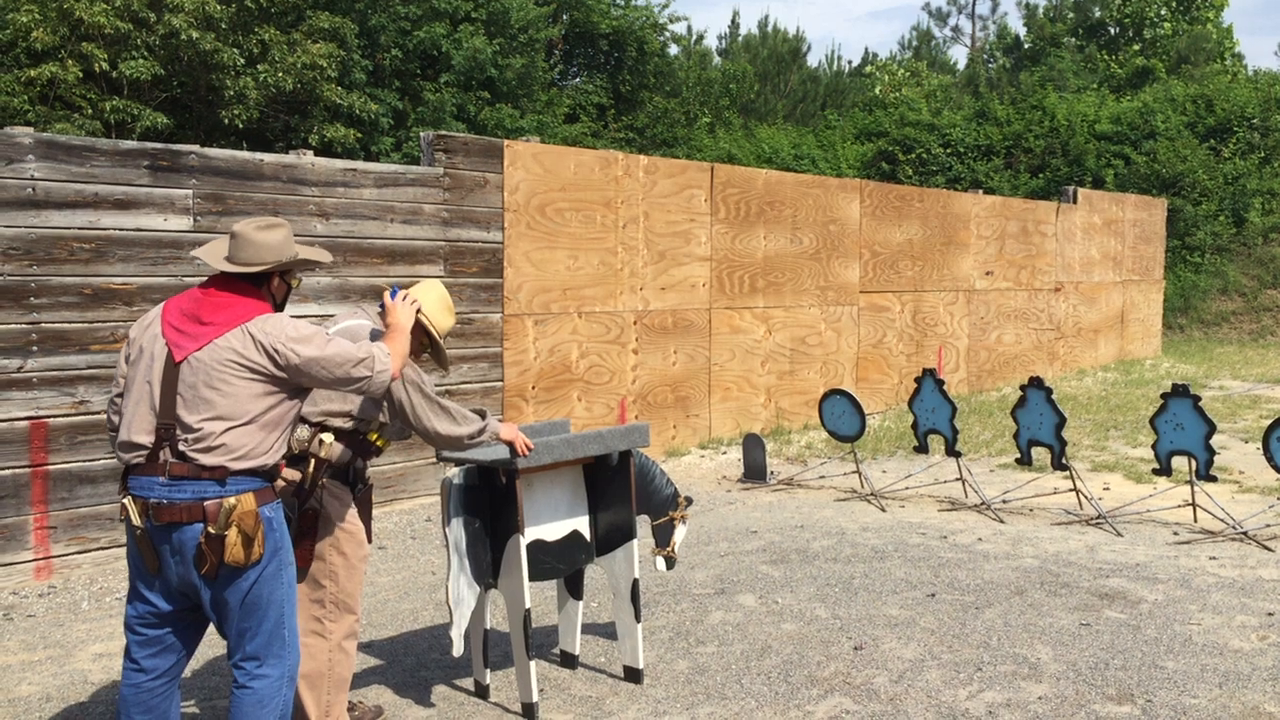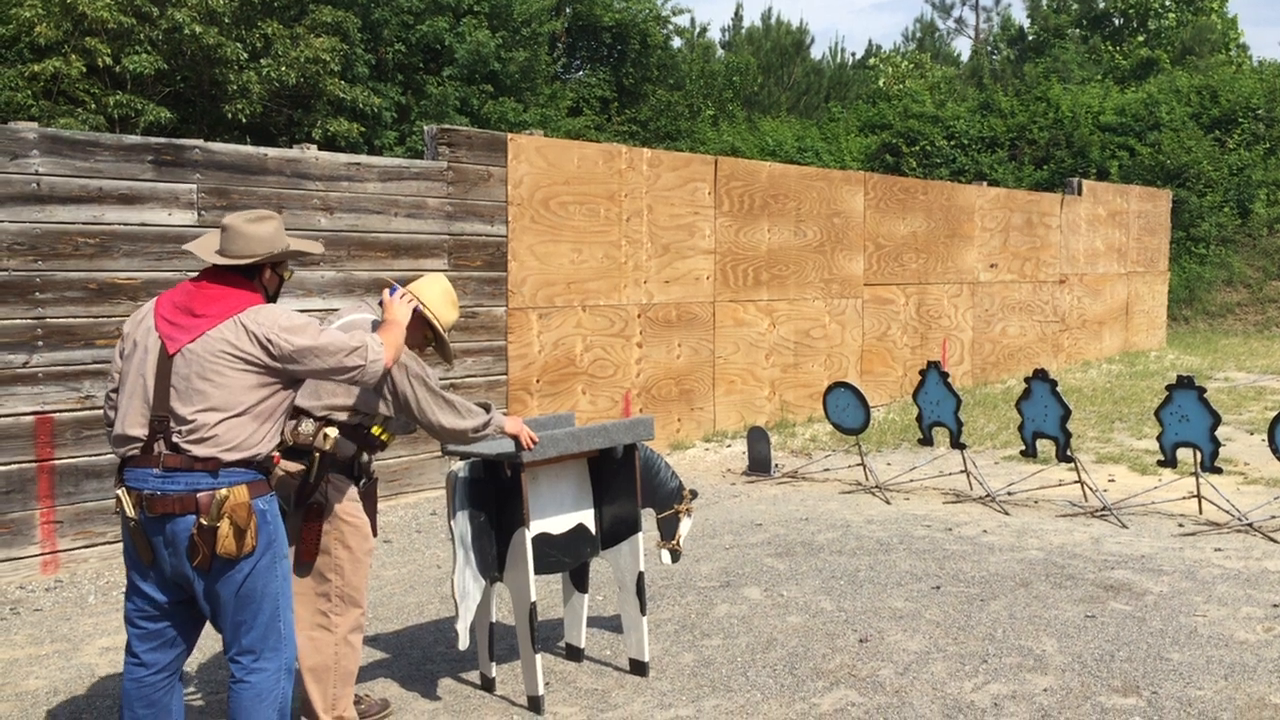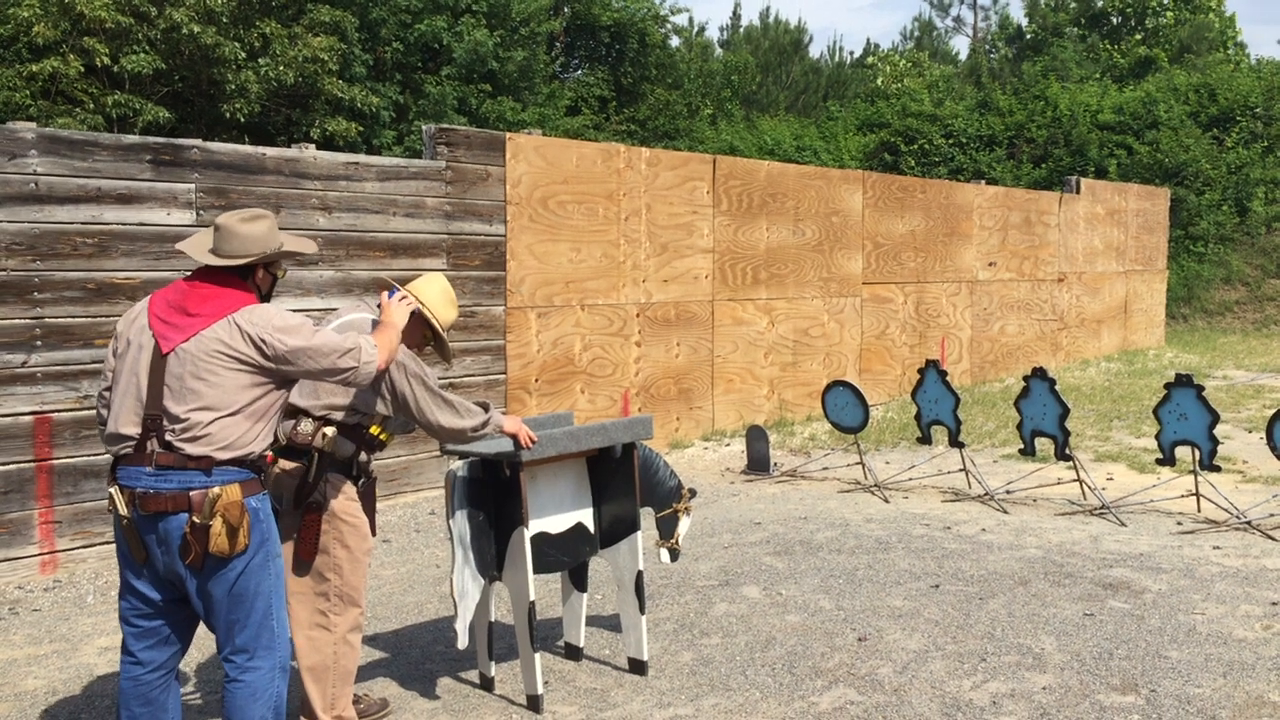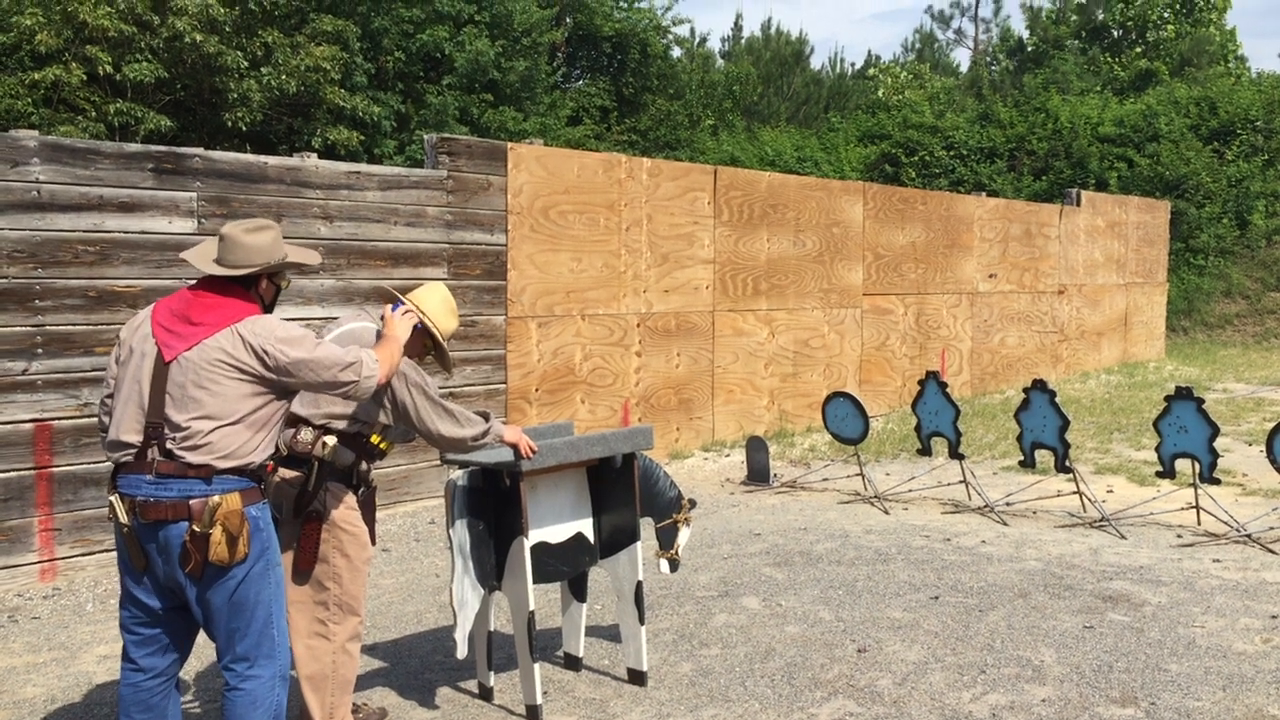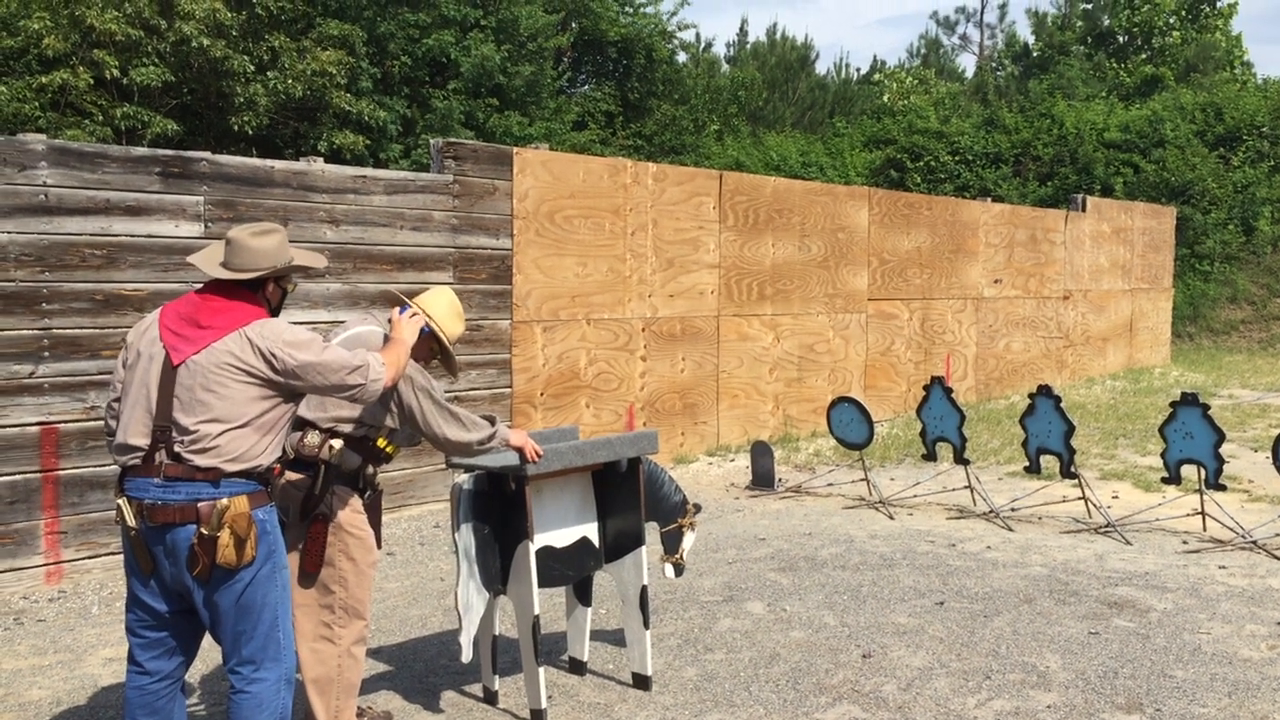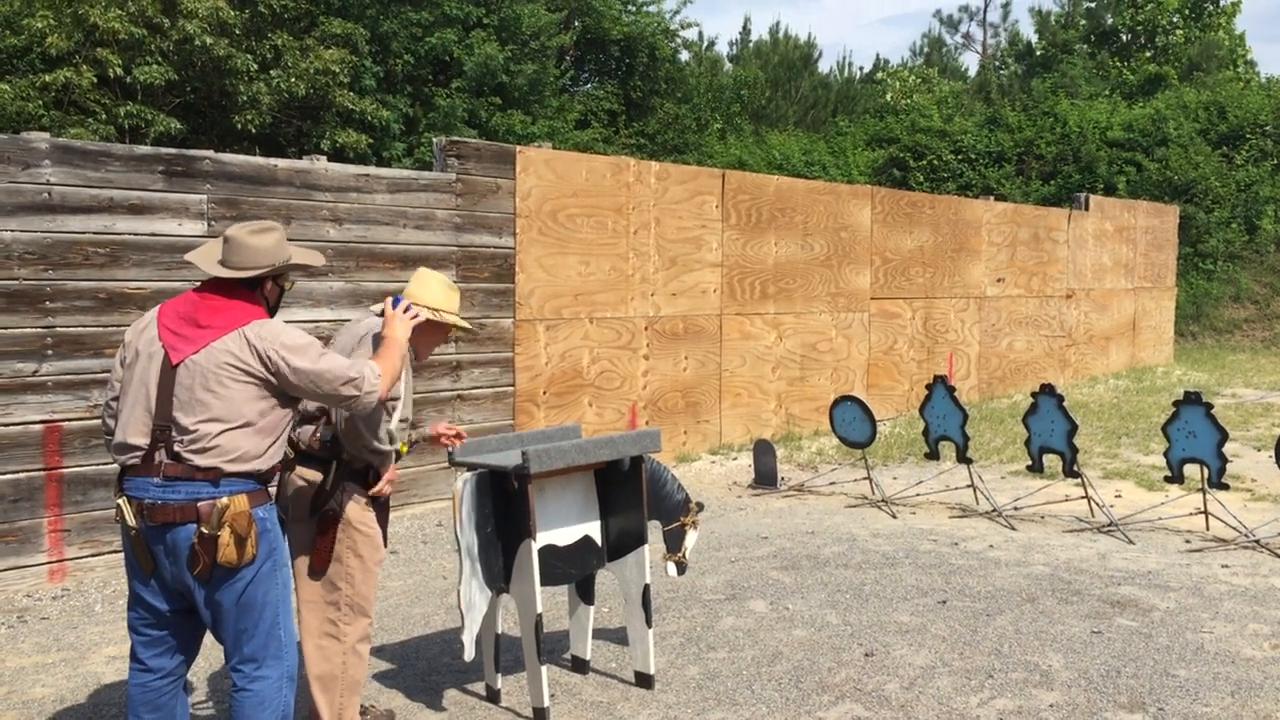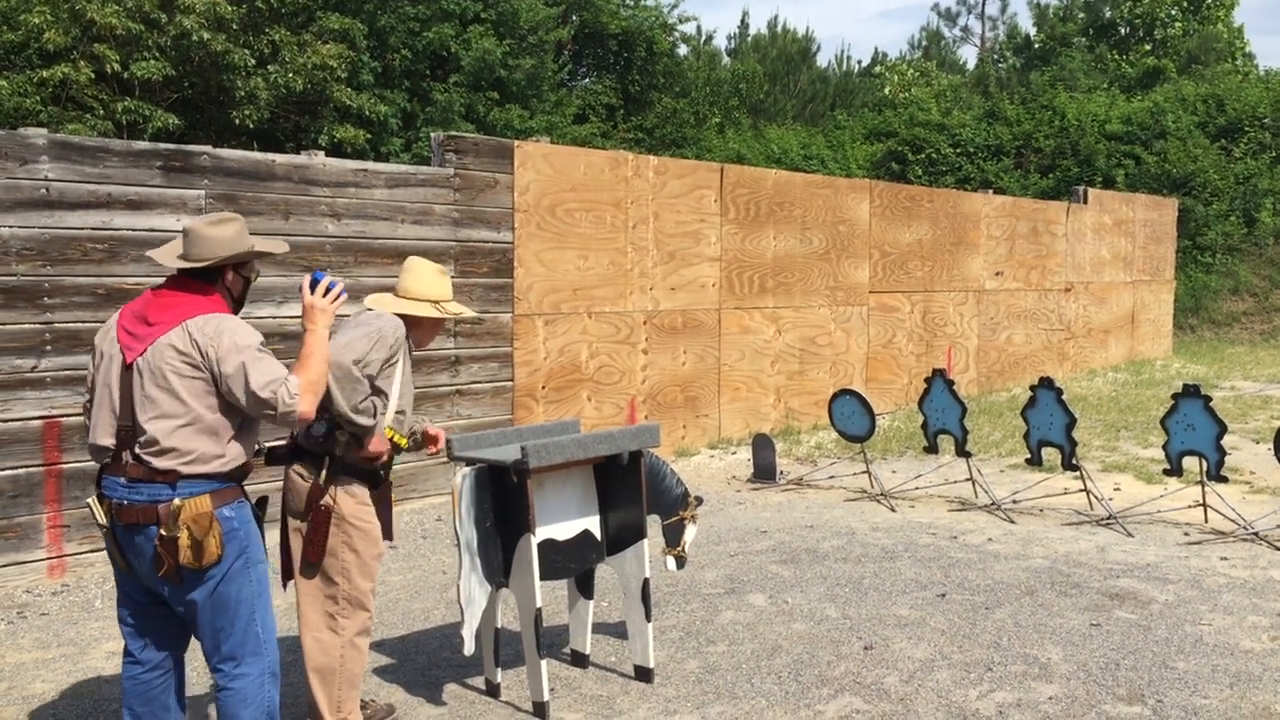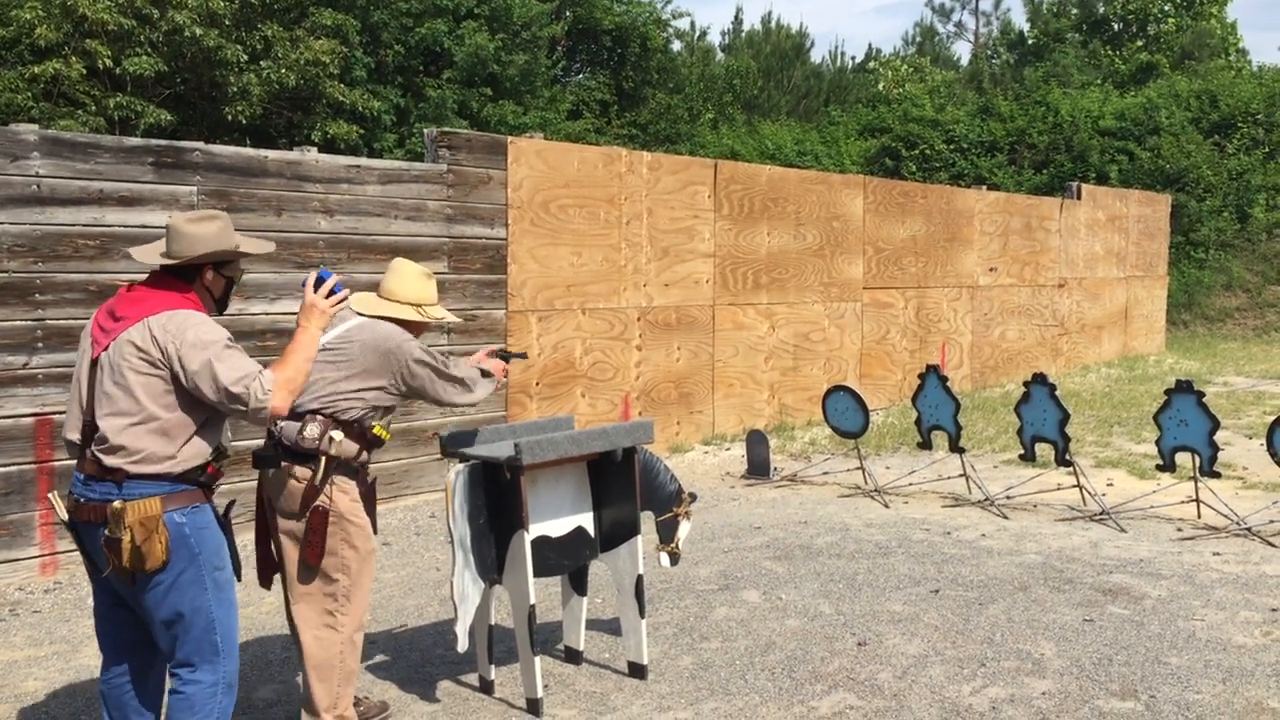
dt=0.5s
person 1, frame 1
left shoulder: (152, 322)
right shoulder: (275, 336)
left elbow: (116, 418)
right elbow: (381, 369)
right wrist: (399, 325)
left hip: (149, 511)
right hip: (229, 514)
left knee: (150, 660)
right knee: (265, 662)
person 1, frame 2
left shoulder: (146, 316)
right shoulder: (267, 326)
left elbow: (113, 410)
right elbow: (374, 359)
right wrist: (395, 320)
left hip: (144, 504)
right hip: (223, 504)
left knee: (151, 653)
right knee: (262, 657)
person 1, frame 3
left shoulder: (140, 314)
right shoulder: (261, 326)
left elbow: (106, 408)
right elbow: (367, 361)
right wrist: (392, 322)
left hip: (137, 501)
right hip: (216, 504)
left knee: (147, 652)
right knee: (256, 655)
person 1, frame 4
left shoulder: (143, 323)
right shoulder: (262, 336)
left elbow: (107, 415)
right elbow: (367, 375)
right wrist: (394, 336)
left hip: (136, 507)
right hip: (215, 510)
left knee: (148, 659)
right knee: (257, 663)
person 1, frame 5
left shoulder: (150, 327)
right shoulder: (269, 340)
left elbow: (114, 419)
right elbow: (372, 377)
right wrist: (401, 339)
left hip: (144, 512)
right hip: (222, 517)
left knee: (153, 662)
right knee: (262, 666)
person 1, frame 6
left shoulder: (147, 325)
right shoulder: (267, 339)
left elbow: (112, 418)
right elbow: (369, 387)
right wrist: (394, 335)
left hip: (143, 509)
right hip: (222, 515)
left knee: (156, 659)
right knee: (264, 665)
person 1, frame 7
left shoulder: (120, 324)
right shoulder: (218, 331)
left elbow: (95, 412)
right elbow: (298, 404)
right wrist: (316, 327)
left hip: (124, 508)
right hip: (196, 514)
left knee: (149, 655)
right knee: (245, 662)
person 1, frame 8
left shoulder: (113, 314)
right shoulder: (182, 327)
left elbow: (98, 414)
right elbow: (270, 399)
right wrist: (309, 327)
left hip: (96, 505)
right hip: (158, 513)
left knee: (127, 659)
right knee: (207, 666)
person 2, frame 1
left shoulder: (354, 327)
left elbow: (408, 413)
right elbow: (434, 418)
right wrist: (496, 429)
left hip: (304, 475)
right hip: (318, 480)
left knee: (317, 602)
right knee: (331, 608)
person 2, frame 2
left shoulder: (357, 320)
left elbow: (405, 406)
right elbow: (439, 413)
right wrist: (499, 422)
left hip: (308, 468)
right hip: (323, 474)
left knee: (323, 598)
right knee: (337, 603)
person 2, frame 3
left shoulder: (355, 319)
right elbow: (439, 413)
right wrist: (498, 422)
left hip: (302, 468)
right hip: (322, 475)
left knee: (319, 597)
right knee: (337, 602)
person 2, frame 4
left shoulder: (356, 328)
left elbow: (409, 415)
right elbow: (438, 421)
right wrist: (498, 431)
left hip: (303, 476)
right hip: (323, 484)
left knee: (319, 607)
right knee: (335, 611)
person 2, frame 5
left shoulder: (363, 332)
left elbow: (418, 418)
right elbow: (443, 424)
right wrist: (505, 435)
left hip: (312, 480)
right hip: (329, 488)
left knee: (325, 610)
right knee: (341, 614)
person 2, frame 6
left shoulder: (370, 328)
right shoulder: (385, 335)
right elbow: (356, 407)
left wrist: (423, 434)
right wrist: (383, 462)
left hip: (324, 481)
right hip: (336, 486)
left knee: (332, 608)
right knee: (345, 612)
person 2, frame 7
left shoulder: (389, 331)
right shoulder: (386, 328)
right elbow: (336, 366)
left wrist: (414, 430)
right wrist: (368, 433)
left hip: (332, 477)
right hip: (334, 482)
left knee: (335, 603)
right knee: (344, 606)
person 2, frame 8
left shoulder: (350, 322)
right shoulder: (392, 343)
left elbow: (429, 368)
right elbow: (448, 385)
left wrist: (469, 364)
right wrist: (487, 374)
left hip: (291, 469)
right hip: (322, 479)
left knee: (315, 599)
right knee: (339, 603)
